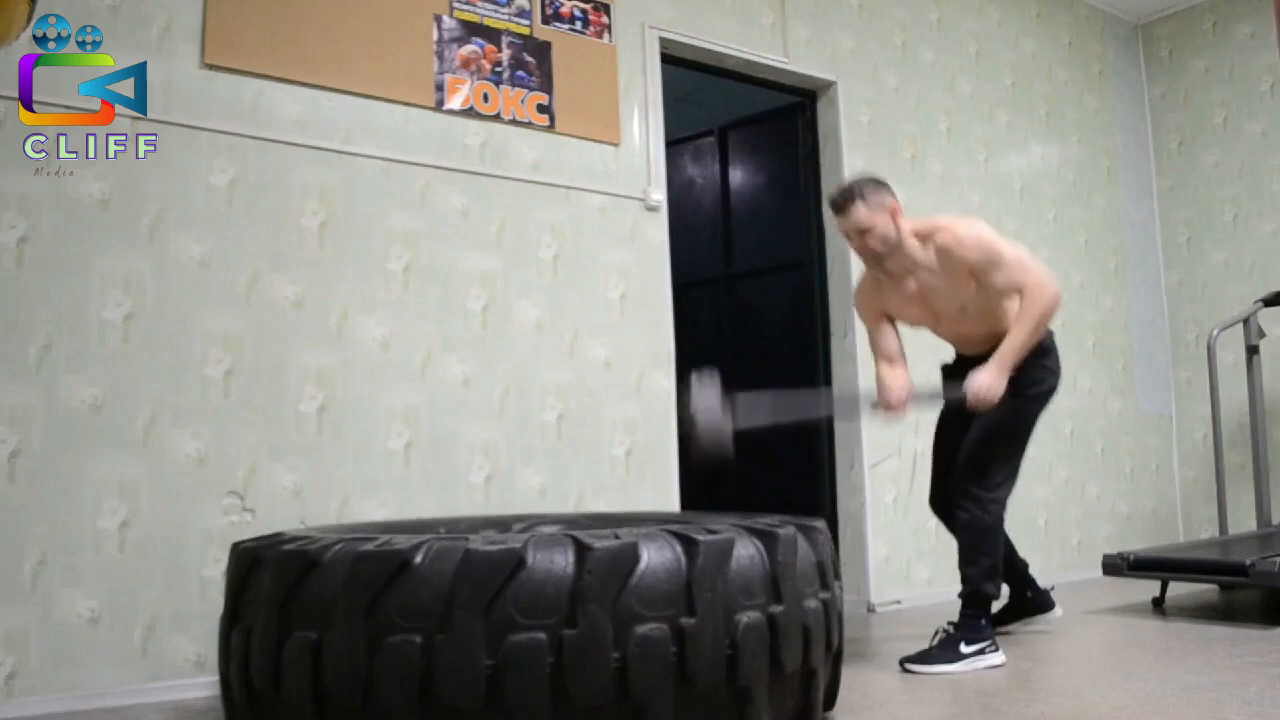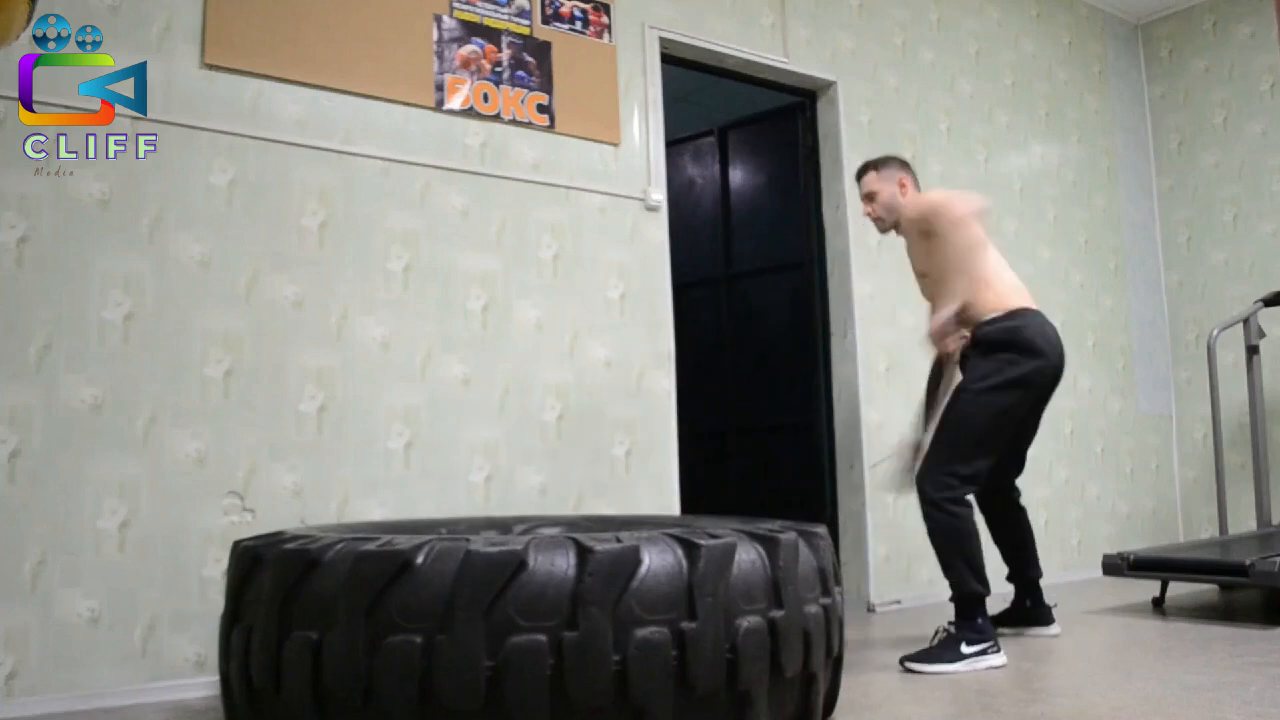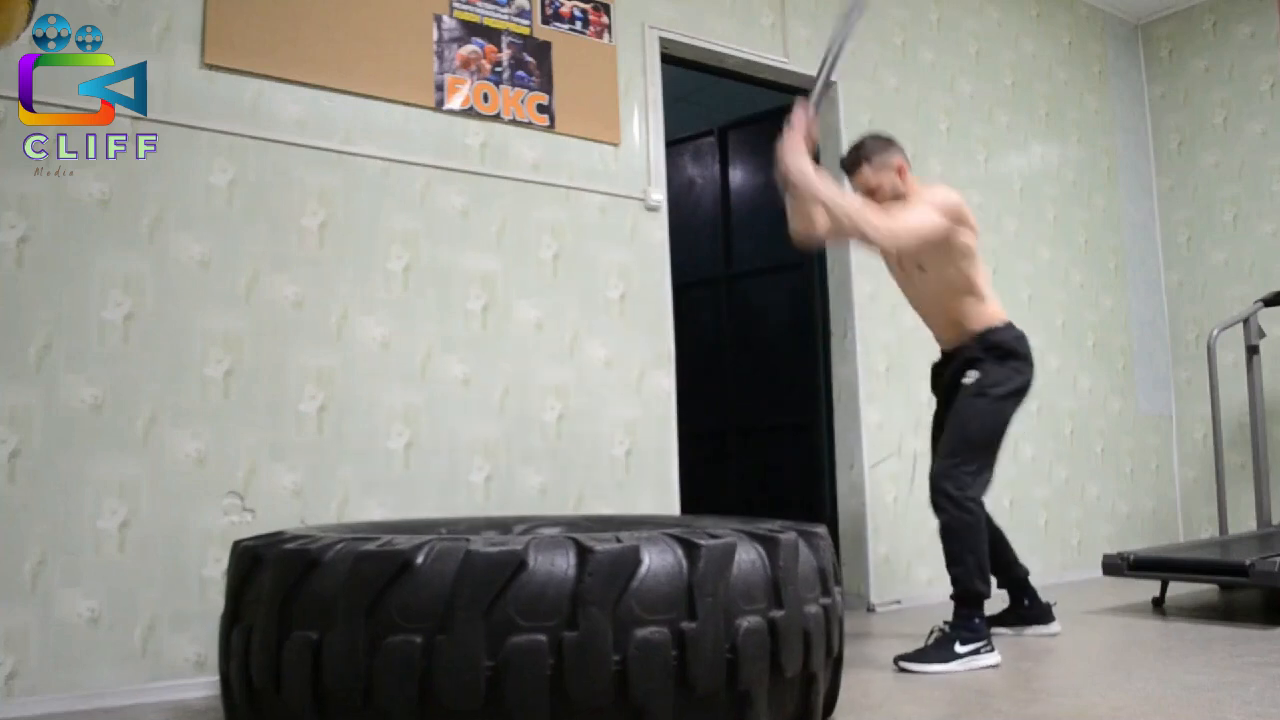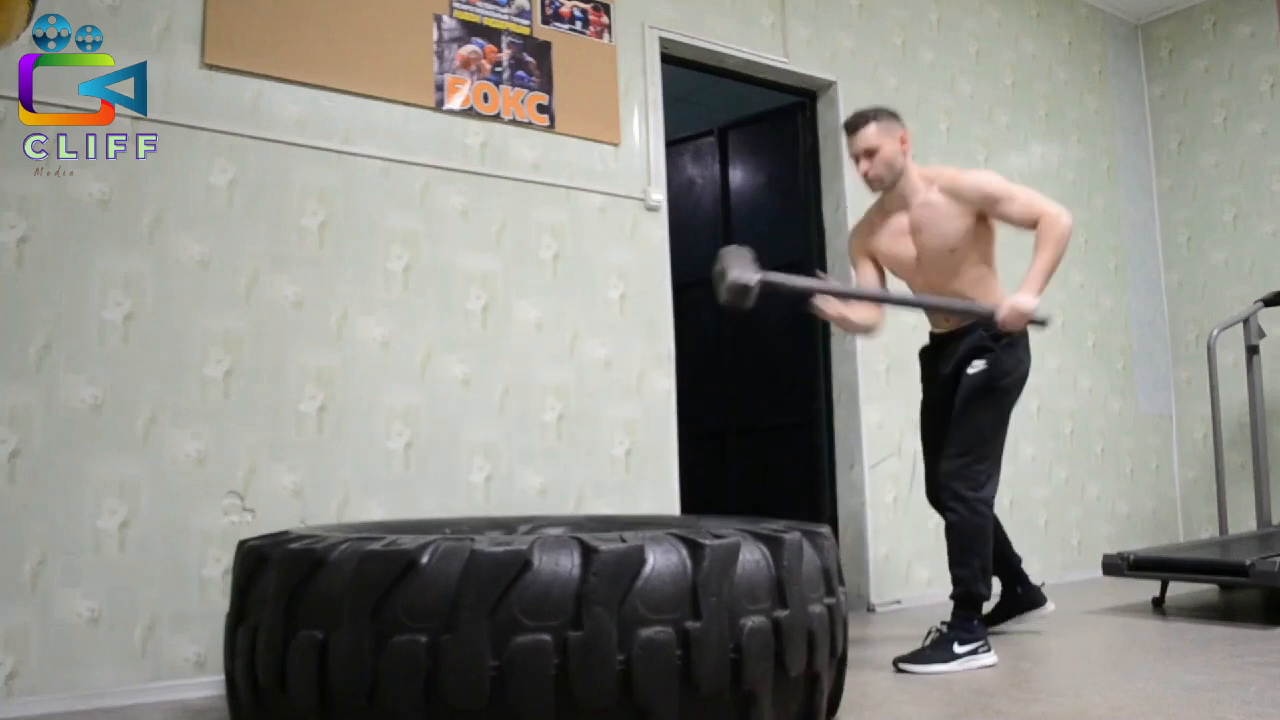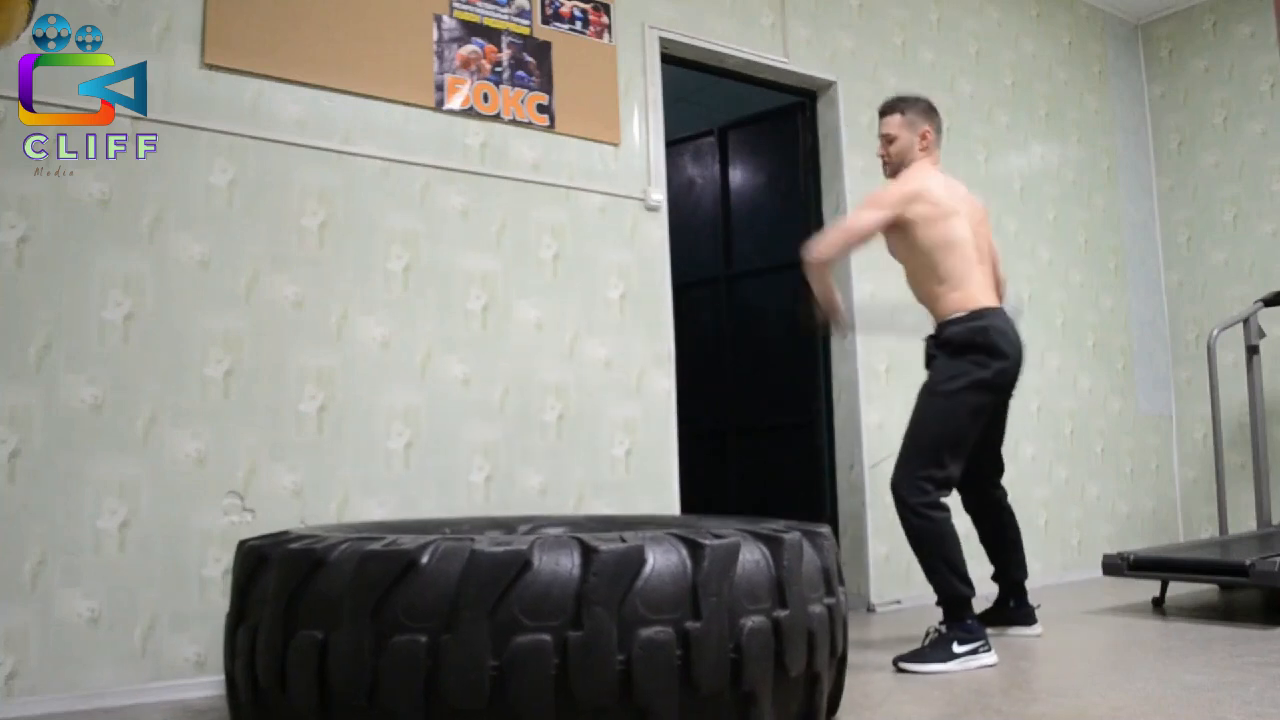
dt=0.7s
person 1, frame 1
left shoulder: (957, 239)
right shoulder: (871, 293)
left elbow: (1045, 288)
right elbow: (891, 362)
left wrist: (999, 367)
right wrist: (893, 388)
left hip: (1025, 362)
right hip: (969, 369)
left knee: (978, 485)
right knee: (947, 498)
left ankle: (974, 634)
right ankle: (1028, 595)
person 1, frame 2
left shoulder: (924, 211)
right shoulder: (925, 252)
left elbow: (969, 206)
right elbow: (955, 339)
left wrist: (952, 302)
left hip: (1011, 345)
right hip: (1034, 345)
left knee: (940, 484)
right knee: (993, 484)
left ankle: (976, 633)
right ankle: (1031, 605)
person 1, frame 3
left shoulder: (940, 204)
right shoulder: (887, 212)
left elbow: (881, 232)
right elbow: (808, 231)
left wrist: (807, 170)
right wrist: (795, 173)
left hip: (995, 356)
right hip: (960, 364)
left knee: (953, 485)
right knee: (959, 490)
left ankle: (970, 633)
right ankle: (1028, 605)
person 1, frame 4
left shoulder: (963, 187)
right shoulder: (866, 235)
left elbow: (1053, 219)
right elbow: (870, 313)
left wrist: (1029, 292)
right wrist: (838, 312)
left hip: (996, 344)
right hip: (943, 352)
left knee: (962, 482)
right knee: (945, 487)
left ankle: (970, 632)
right ankle: (1019, 590)
person 1, frame 5
left shoulder: (907, 190)
right shoulder: (963, 198)
left elbow: (819, 252)
left wrist: (829, 299)
left hip: (969, 345)
right hip: (995, 339)
left knee: (915, 485)
right knee: (979, 479)
left ankle: (964, 632)
right ankle: (1014, 603)
